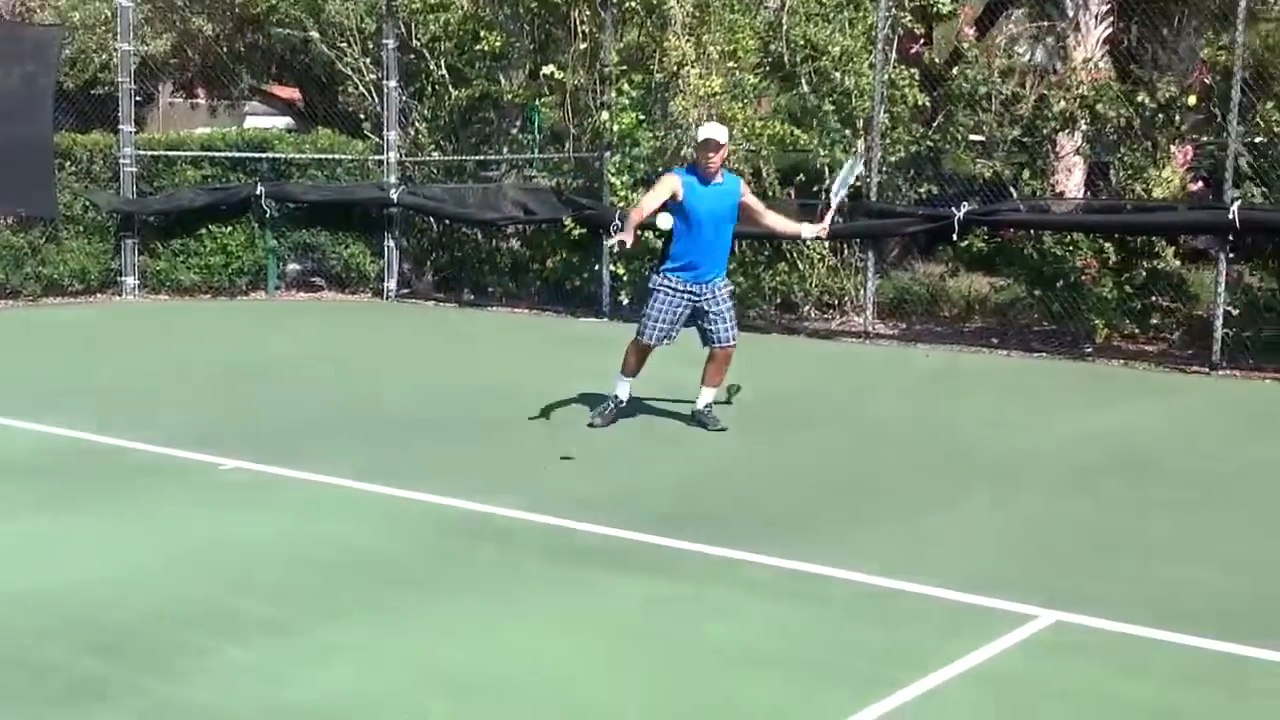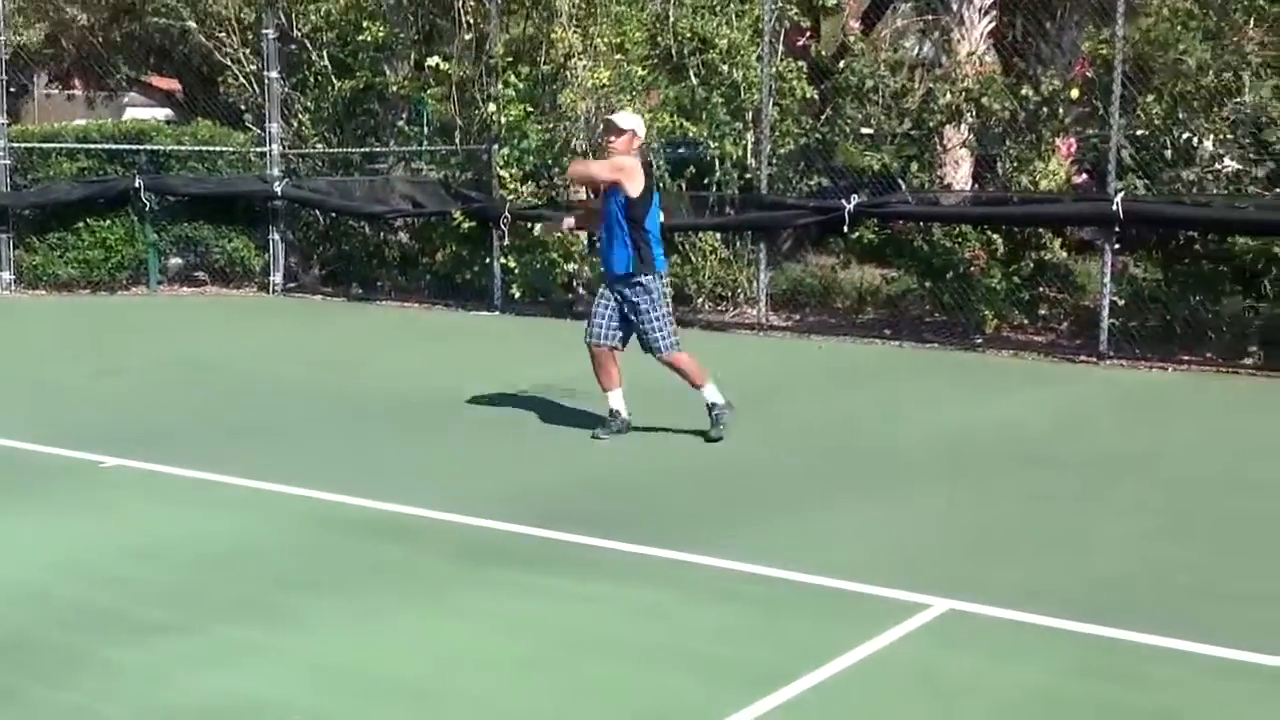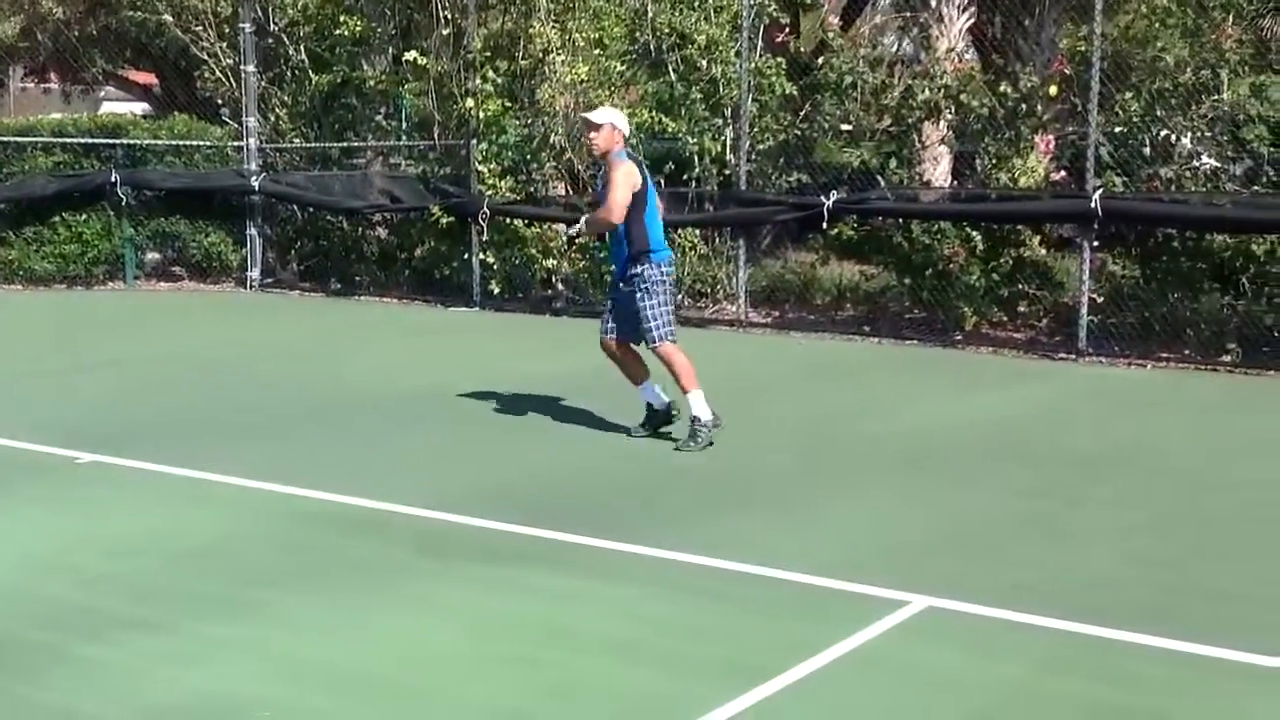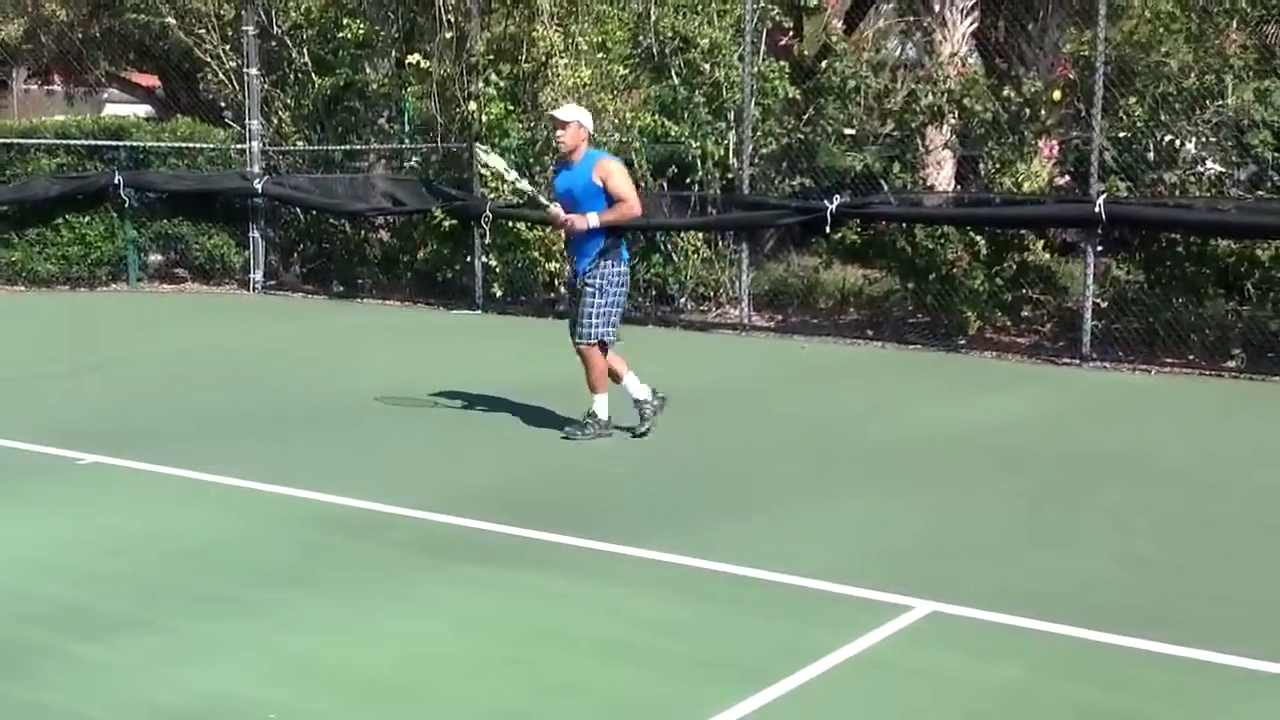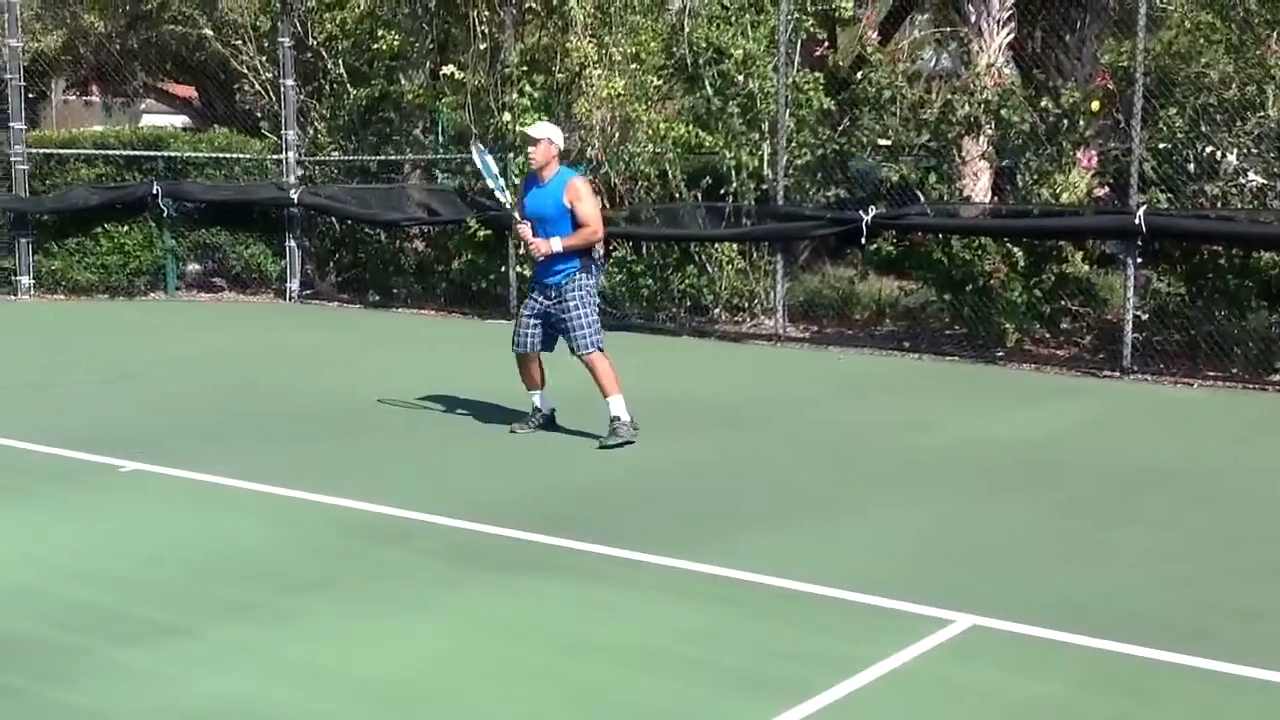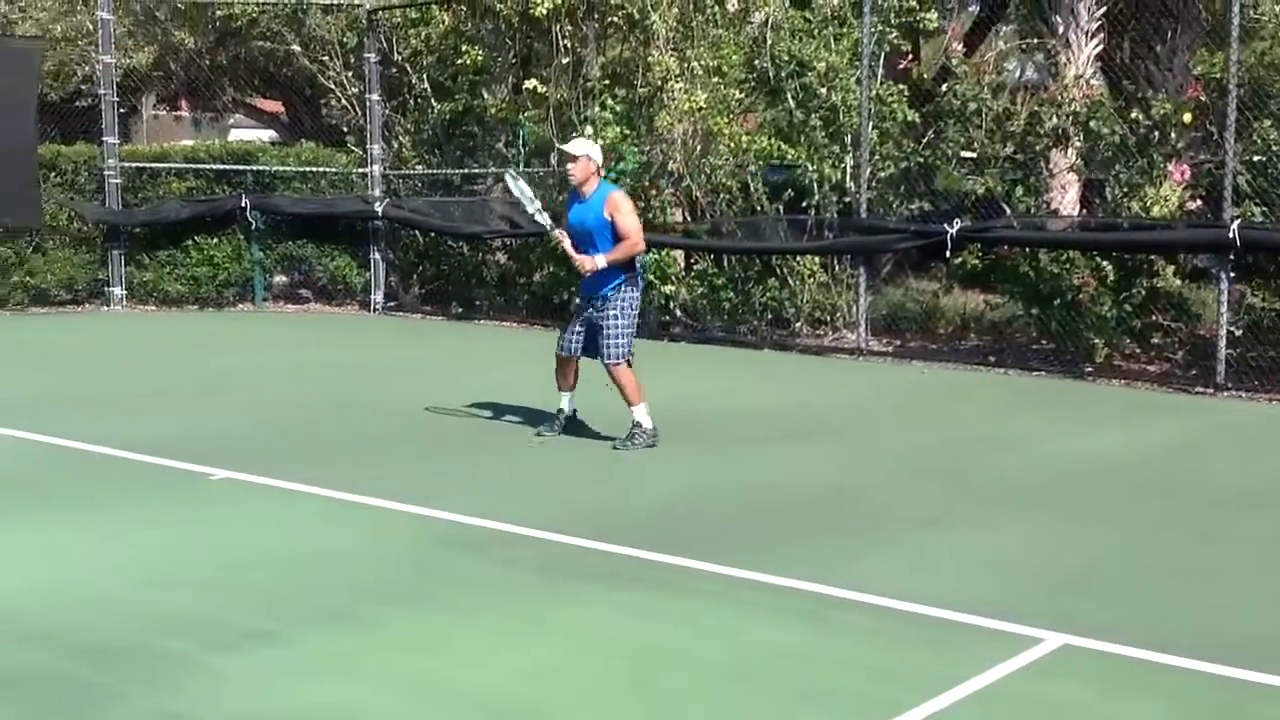
dt=0.4s
person 1, frame 1
left shoulder: (736, 185)
right shoulder: (676, 180)
left elbow: (764, 216)
right elbow: (643, 206)
left wrist: (806, 229)
right wrist: (628, 230)
left hip: (714, 283)
right hip: (674, 280)
left knee: (724, 348)
right knee: (645, 341)
left ankle: (702, 406)
right ankle: (619, 399)
person 1, frame 2
left shoulder: (627, 166)
right shoulder: (616, 175)
left elbow: (575, 173)
right elbow: (599, 219)
left wrist: (577, 164)
right wrist: (572, 221)
left hip: (644, 278)
right hip: (615, 278)
left knee: (664, 352)
right knee: (598, 344)
left ankle: (716, 404)
right ankle: (617, 414)
person 1, frame 3
left shoulder: (622, 165)
right shoulder: (621, 167)
left elbow: (614, 216)
right elbow: (655, 213)
left wrist: (586, 223)
right wrist: (597, 224)
left hip: (648, 268)
right hip: (629, 270)
left knee: (662, 345)
right knee: (613, 343)
left ankle: (704, 418)
right ankle: (659, 406)
person 1, frame 4
left shoulder: (604, 165)
right shoulder: (561, 171)
left elbow: (633, 207)
left wrist: (590, 220)
right wrist: (558, 217)
left hip: (607, 266)
right hip: (582, 268)
left knee: (589, 343)
right knee: (593, 346)
left ankle: (600, 416)
right ankle: (645, 398)
person 1, frame 5
left shoulder: (573, 184)
right shoulder: (528, 184)
left elbow: (595, 231)
left wrist: (552, 245)
right wrist: (525, 234)
left hip: (575, 279)
right hip: (542, 282)
left knee: (589, 351)
right knee: (524, 349)
left ankle: (622, 421)
right ankle: (542, 411)
person 1, frame 6
left shoulder: (614, 198)
right shoulder: (573, 199)
left elbow: (636, 243)
left wrist: (598, 261)
right wrist: (565, 243)
left hip: (619, 290)
right hip: (590, 291)
left knee: (615, 361)
right knee: (566, 353)
left ankle: (644, 426)
right ankle: (566, 414)
